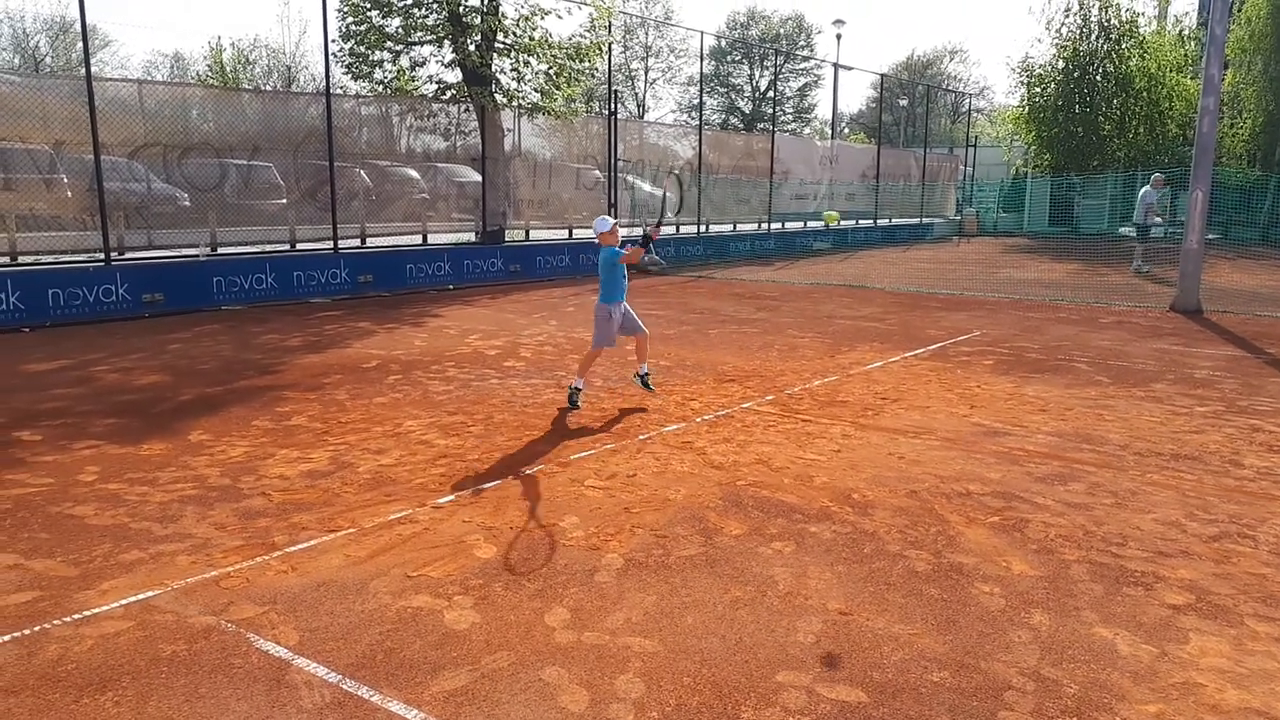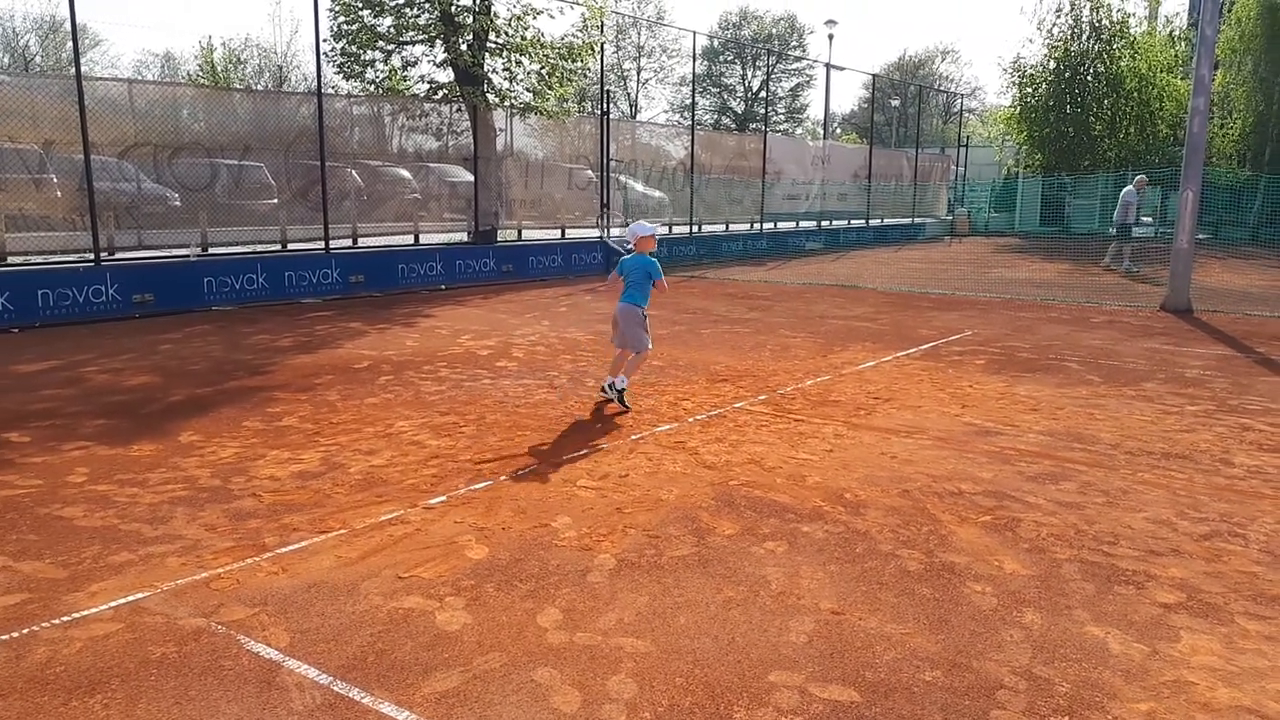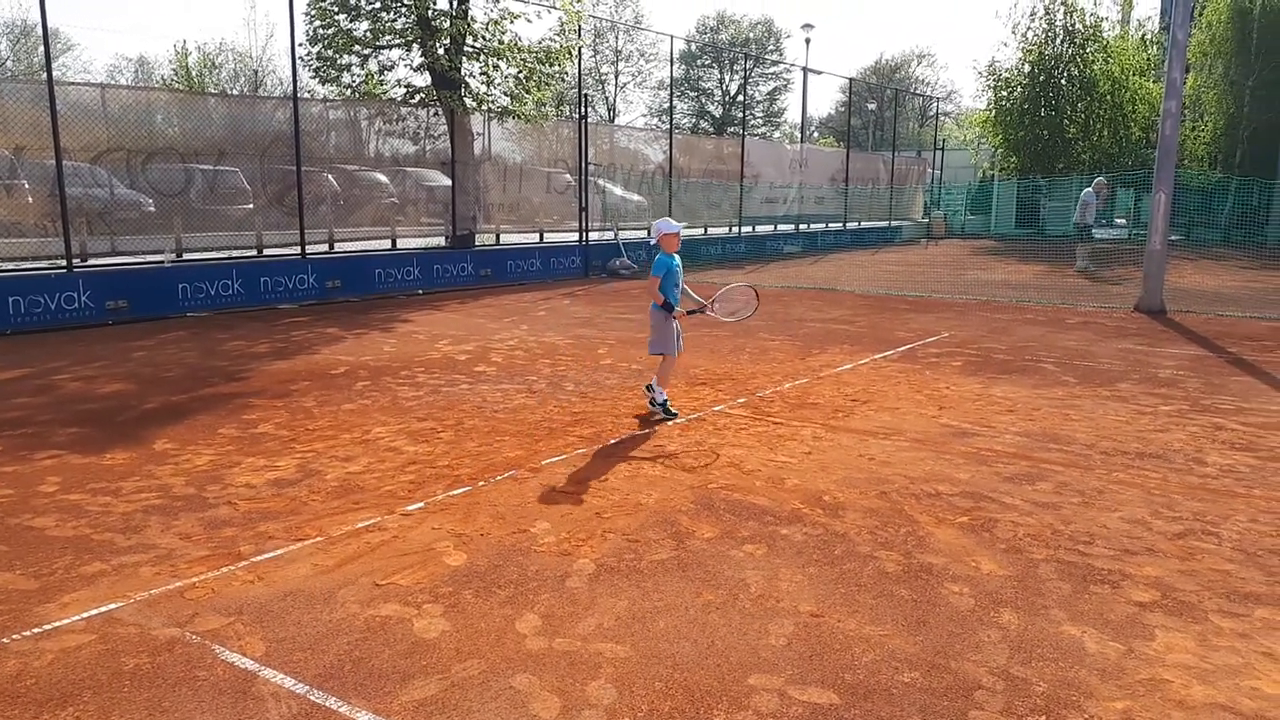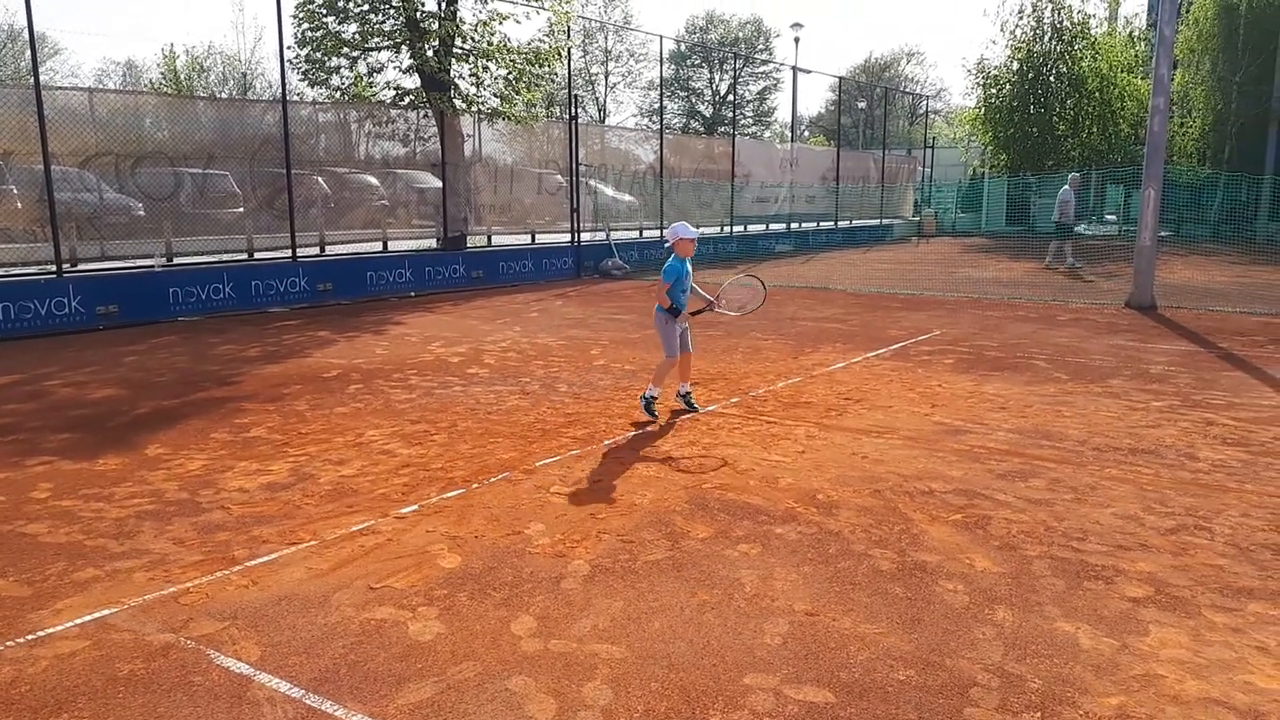
dt=0.5s
person 1, frame 1
left shoulder: (613, 251)
right shoulder: (609, 253)
right elbow: (632, 258)
right wrist: (647, 238)
left hip: (620, 305)
right hip: (607, 308)
left knee: (642, 335)
right knee: (597, 348)
left ankle: (642, 374)
right ankle: (575, 388)
person 1, frame 2
left shoulder: (625, 260)
right shoulder: (651, 263)
left elbow: (610, 281)
right elbow: (662, 288)
left hip: (621, 307)
right hip: (634, 311)
left knee: (625, 350)
right knee: (643, 351)
left ankle: (610, 386)
right ankle: (618, 385)
person 1, frame 3
left shoulder: (676, 259)
right shoulder: (661, 261)
left elbow: (679, 285)
right elbow: (651, 290)
left wrist: (697, 300)
right wrist: (671, 309)
left hip: (669, 314)
right hip: (662, 313)
left knee: (674, 355)
right knee: (670, 356)
left ankle: (654, 386)
right ankle: (658, 401)
person 1, frame 4
left shoulder: (686, 262)
right shoulder: (673, 266)
right elbow: (660, 294)
left wrist: (706, 298)
right wrist: (676, 312)
left hip: (679, 317)
right hip: (667, 317)
left knee: (686, 355)
right knee: (672, 358)
left ankle: (684, 392)
right ankle: (649, 397)
